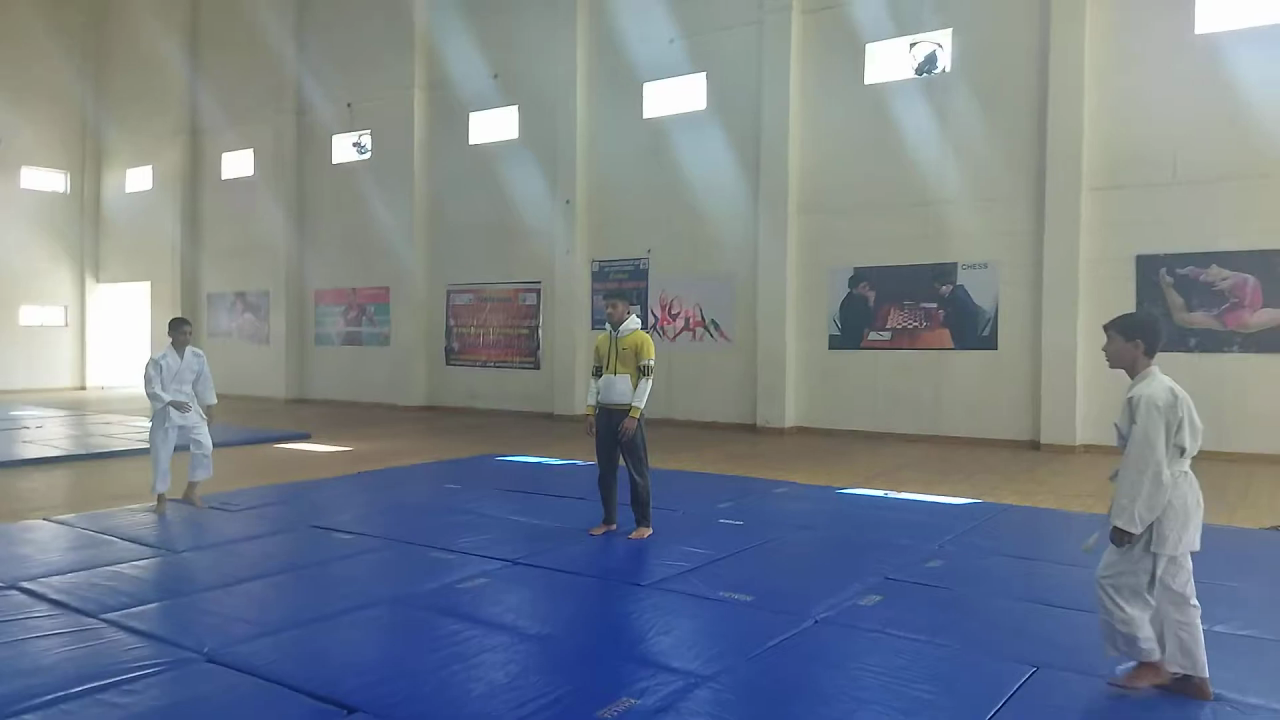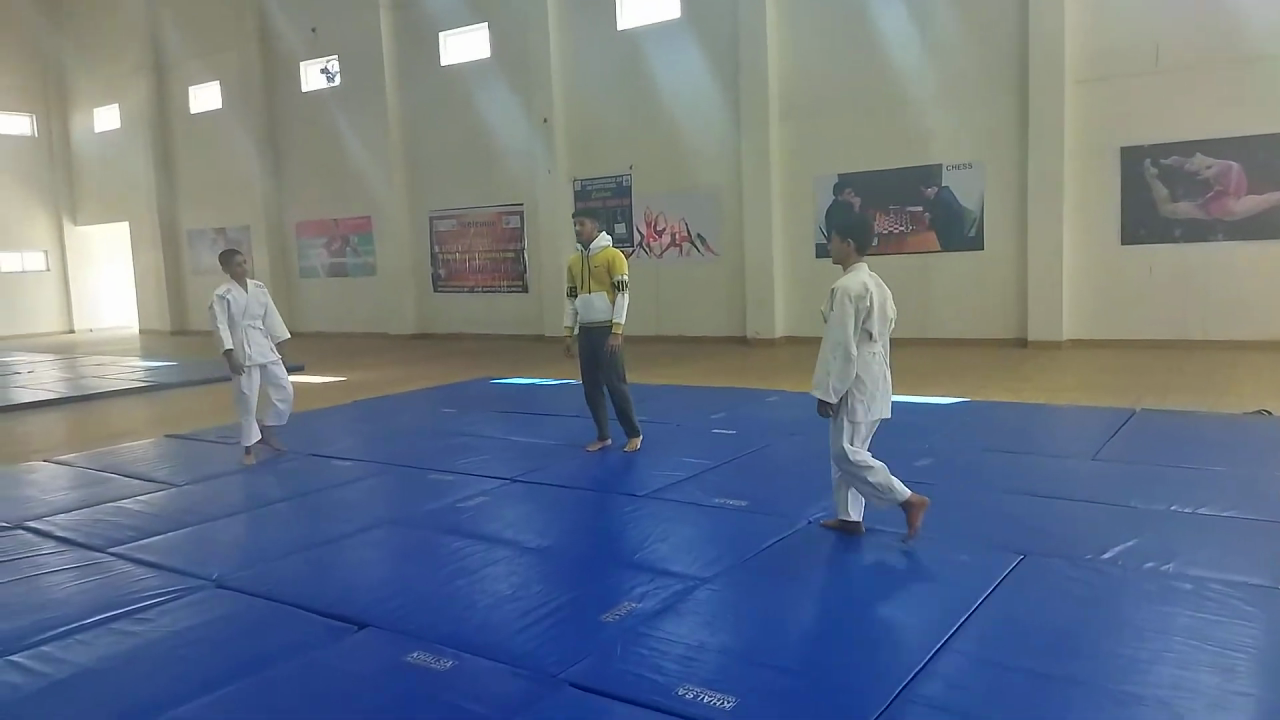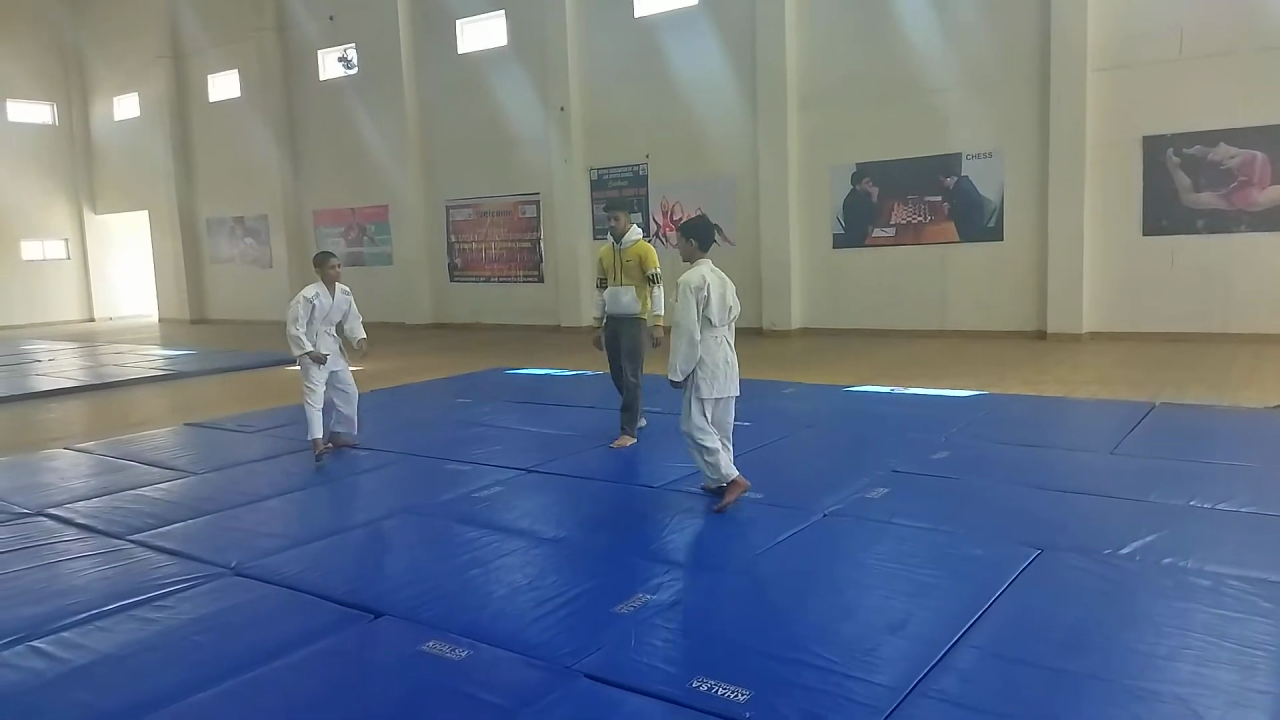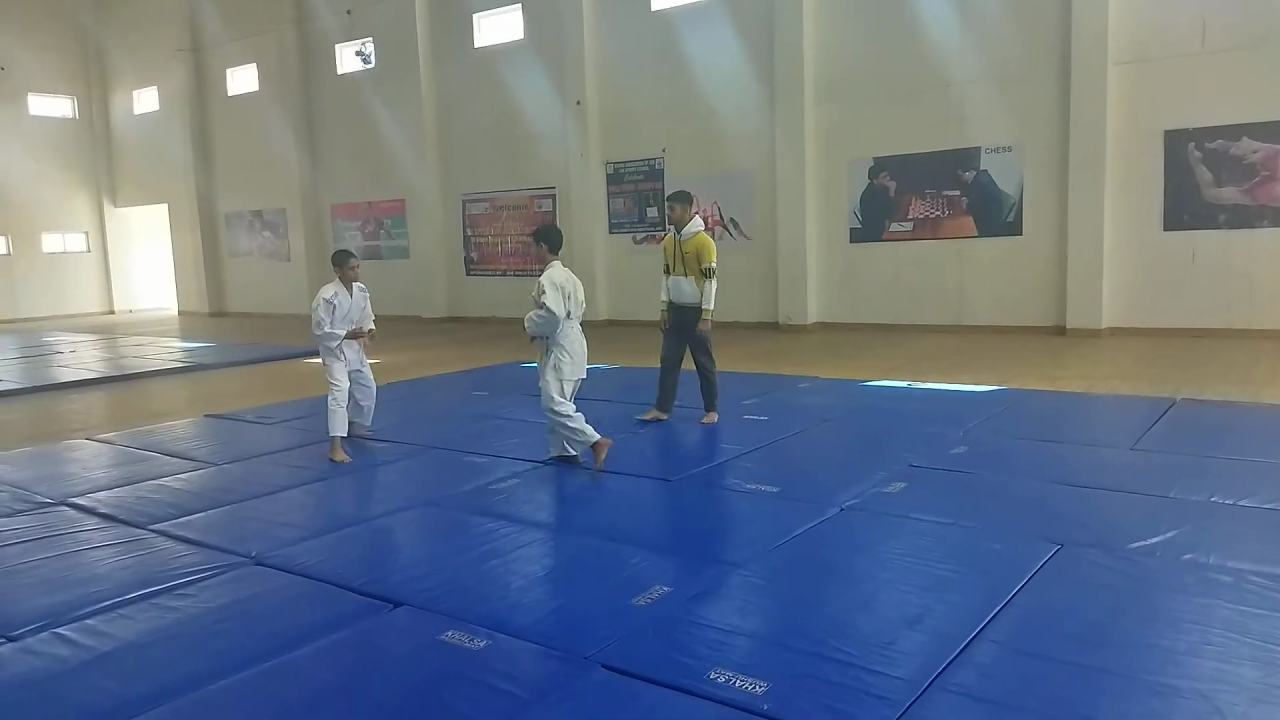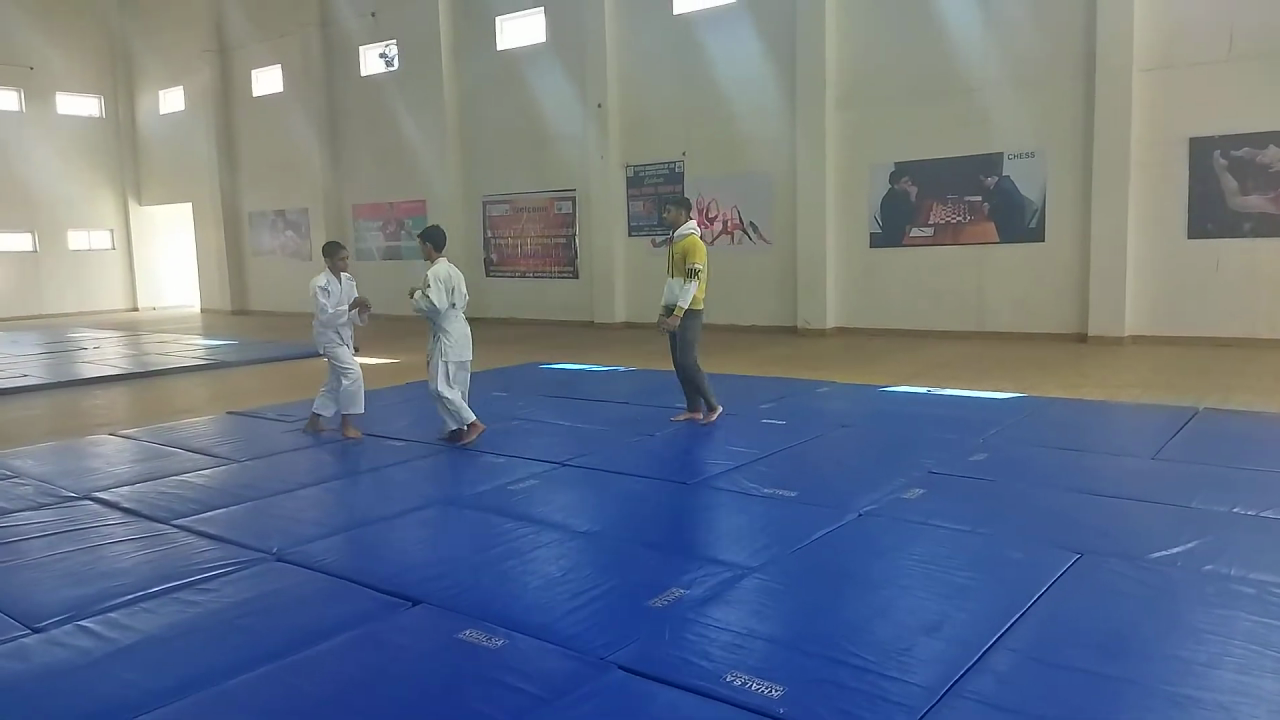
dt=1s
person 1, frame 1
left shoulder: (1145, 395)
right shoulder: (1161, 388)
left elbow: (1145, 463)
left wrist: (1126, 518)
left hip: (1157, 505)
right hip: (1175, 498)
left knee: (1116, 578)
right knee: (1173, 591)
left ankle: (1150, 661)
right ankle: (1191, 675)
person 1, frame 2
left shoulder: (846, 288)
right shoulder: (874, 283)
left elbow: (839, 346)
left wrist: (826, 393)
left hip: (855, 380)
right hip: (874, 374)
left knee: (849, 452)
right knee: (848, 448)
left ankle: (908, 500)
right ankle: (848, 516)
person 1, frame 3
left shoulder: (689, 279)
right shoulder: (722, 278)
left elbow: (686, 331)
left wrist: (677, 370)
left hip: (702, 362)
right hip: (724, 357)
left knee: (697, 427)
right knee: (718, 425)
left ankle: (732, 479)
right ankle: (721, 482)
person 1, frame 4
left shoulder: (549, 278)
right shoulder: (568, 275)
left elbow: (552, 316)
left wrist: (531, 323)
right wrist: (540, 329)
left hip: (561, 349)
right hip: (571, 344)
left knee: (555, 403)
right knee: (559, 400)
left ankle: (597, 441)
right ankle: (568, 451)
person 1, frame 5
left shoulder: (435, 273)
right shoulder: (453, 270)
left elbow: (434, 306)
left wrist: (417, 296)
right wrist: (422, 299)
left hip: (447, 335)
right hip: (458, 331)
left knee: (441, 385)
right knee: (455, 384)
left ankle: (472, 424)
right ankle: (460, 427)
person 2, frame 1
left shoulder: (641, 339)
right shoulder: (602, 341)
left elbow: (646, 380)
left wrist: (634, 414)
right wrist: (591, 411)
left hip: (628, 413)
right hip: (605, 412)
left knee: (637, 470)
right knee: (605, 469)
left ankle: (643, 523)
right ankle: (609, 520)
person 2, frame 2
left shoulder: (613, 256)
right shoulder: (574, 262)
left elbow: (622, 295)
left wrist: (616, 332)
right wrist: (568, 333)
left hip: (607, 330)
right hip: (585, 331)
left knee: (615, 383)
right knee: (591, 387)
left ankle: (633, 434)
right ankle: (603, 435)
person 2, frame 3
left shoulder: (643, 249)
right shoulder: (604, 252)
left elbow: (656, 287)
right elbow: (601, 291)
left wrist: (657, 323)
right wrist: (597, 325)
left hip: (635, 321)
right hip: (612, 322)
left knee: (630, 378)
right knee: (618, 376)
left ankle: (628, 432)
right ankle: (635, 418)
person 2, frame 4
left shoulder: (703, 241)
right shoulder: (669, 241)
left elbow: (711, 280)
left wrist: (707, 316)
right wrist: (664, 309)
left hip: (697, 311)
right hip: (676, 310)
left knee: (704, 362)
right knee: (668, 360)
left ankle: (711, 410)
right ankle: (661, 409)
person 2, frame 5
left shoulder: (693, 243)
right shoulder: (673, 242)
left elbow: (693, 282)
left wrist: (678, 313)
right wrist: (664, 311)
left hip: (689, 313)
right hip: (675, 312)
left knee: (686, 362)
right knee: (680, 363)
left ankle: (711, 405)
right ankle: (694, 408)
person 3, frame 1
left shoulder: (198, 356)
right shoulder: (159, 360)
left elbow: (204, 382)
right elbow: (152, 389)
left wrist: (209, 407)
right wrist: (171, 402)
left hip: (191, 410)
right hip: (167, 413)
left knee: (204, 448)
right knee: (162, 455)
left ankle: (191, 490)
right ankle: (161, 497)
person 3, frame 2
left shoulder: (260, 288)
right shoulder: (223, 294)
left elbow: (272, 316)
right elbow: (221, 327)
left wrist: (280, 342)
right wrist: (230, 355)
left hip: (265, 347)
right hip: (242, 352)
left knee: (284, 391)
right knee: (247, 401)
left ankle: (268, 431)
right ankle: (249, 448)
person 3, frame 3
left shoulder: (345, 293)
right shoulder: (307, 296)
left elbow: (352, 320)
right elbow: (294, 328)
left wrist: (360, 339)
right wrist: (309, 353)
left hip: (333, 349)
right hip: (310, 350)
left knee: (348, 392)
right knee: (314, 395)
left ankle: (338, 434)
right ankle: (318, 443)
person 3, frame 4
left shoulder: (361, 290)
right shoulder: (327, 296)
left elbow: (366, 316)
right elbow: (319, 330)
left wrist: (370, 330)
right wrist: (346, 335)
left hip: (354, 348)
right hip: (333, 351)
left knee: (367, 388)
right knee: (340, 391)
left ankle: (355, 426)
right ankle: (336, 446)
person 3, frame 5
left shoulder: (348, 280)
right shoulder: (321, 285)
left elbow: (353, 314)
right elbow: (325, 316)
left wrist: (361, 310)
right wrist: (350, 307)
left hip: (343, 336)
right hip: (331, 337)
left knee: (335, 380)
right knee: (352, 373)
left ankle: (313, 422)
right ankle: (346, 424)
